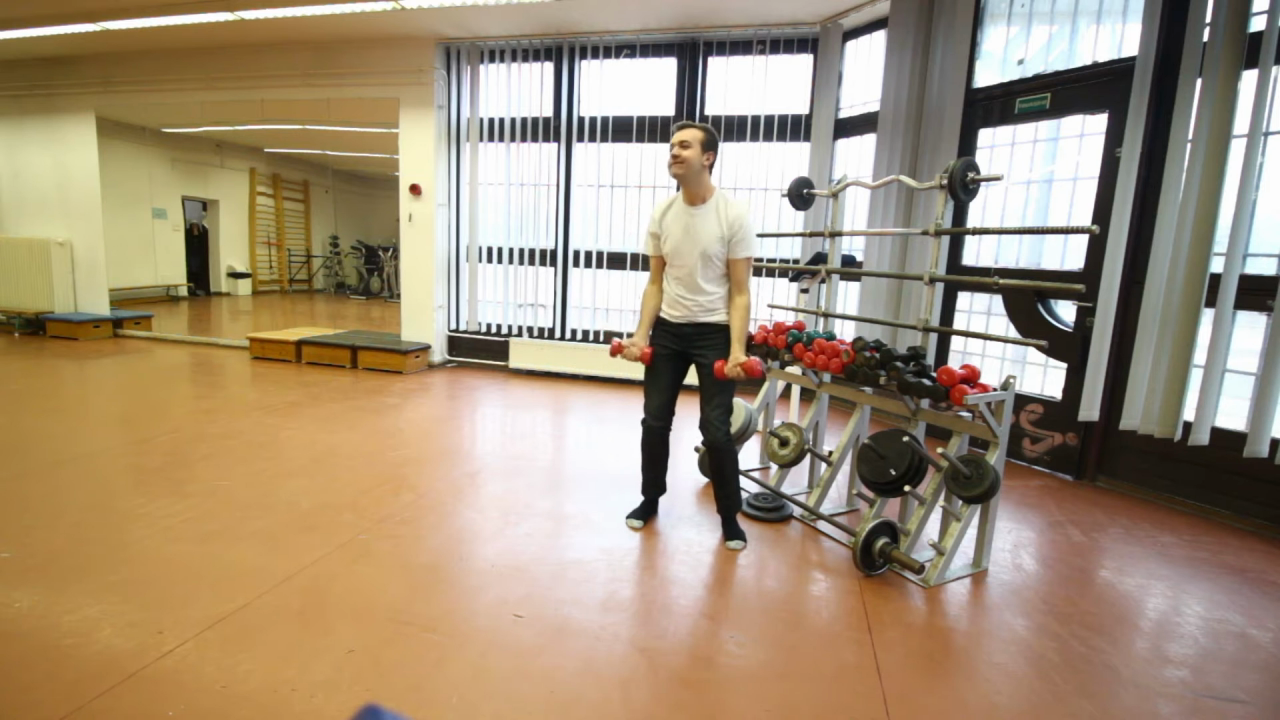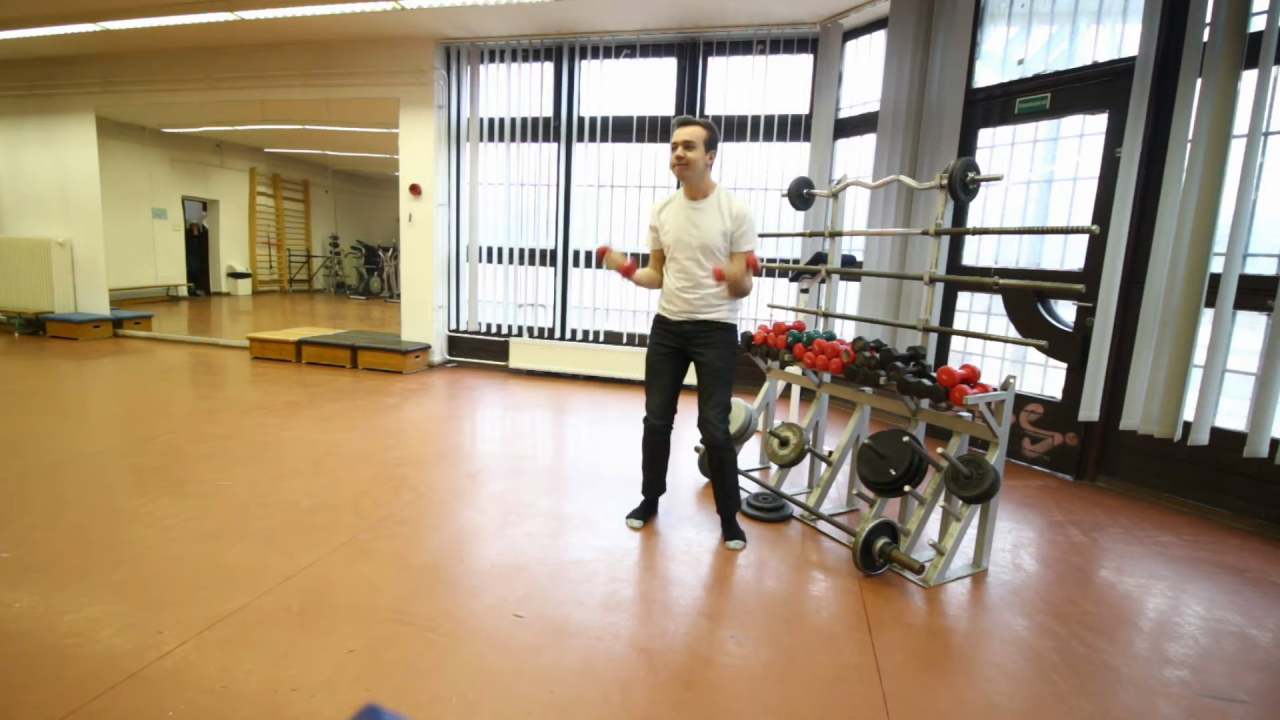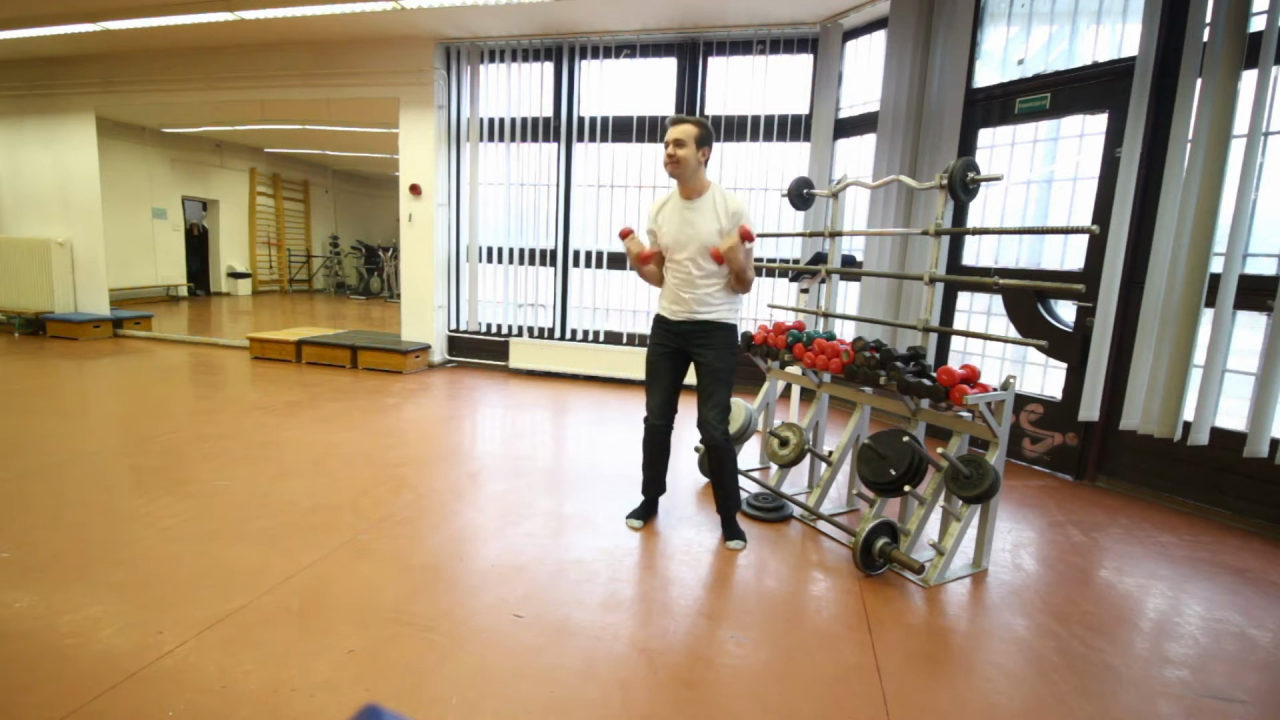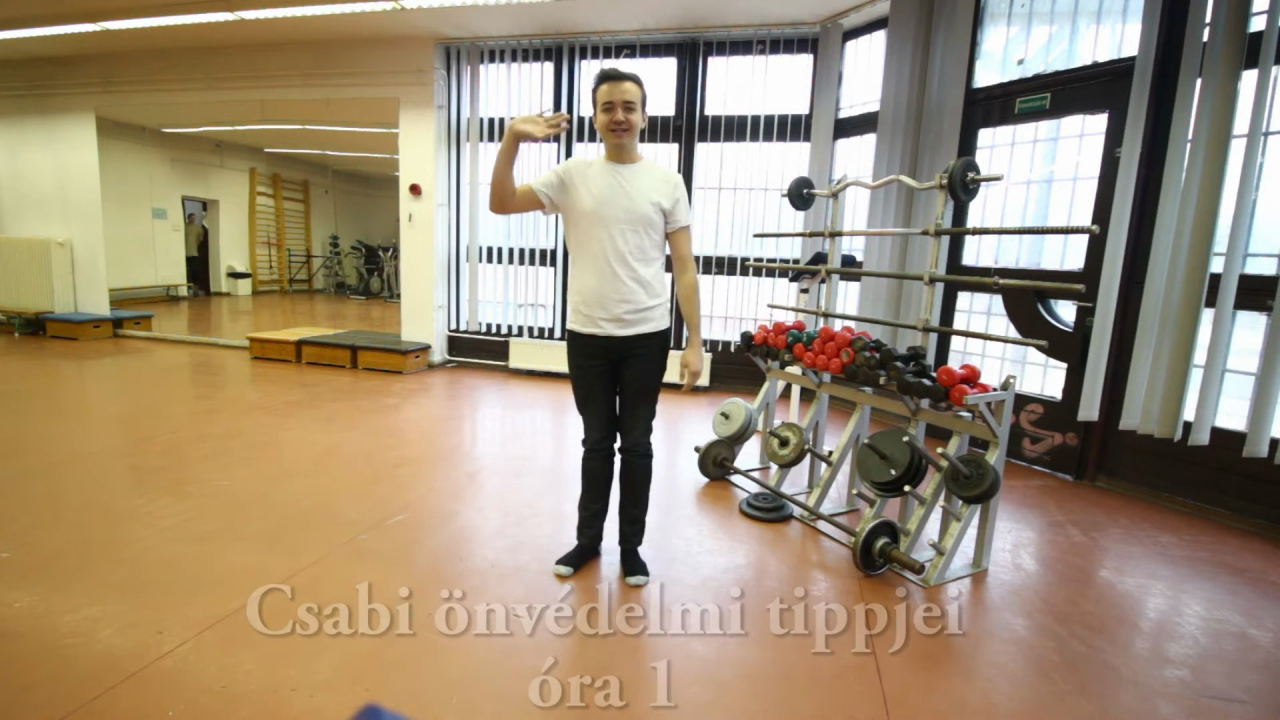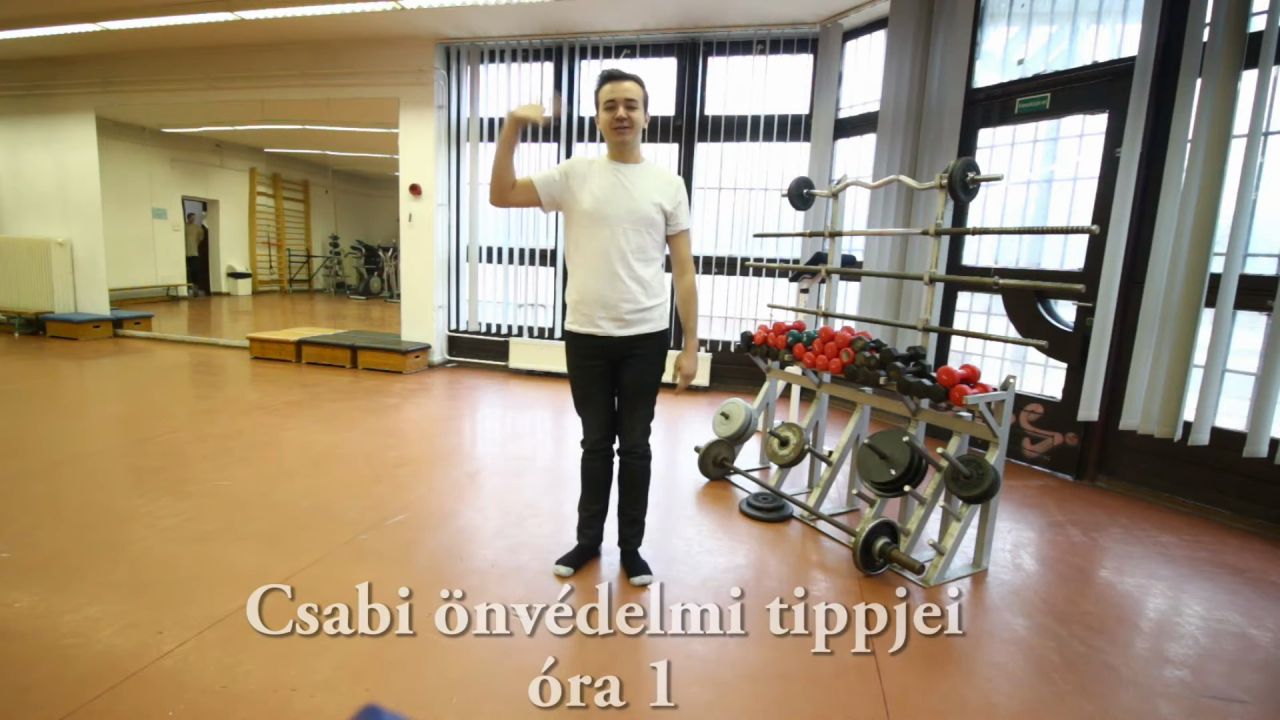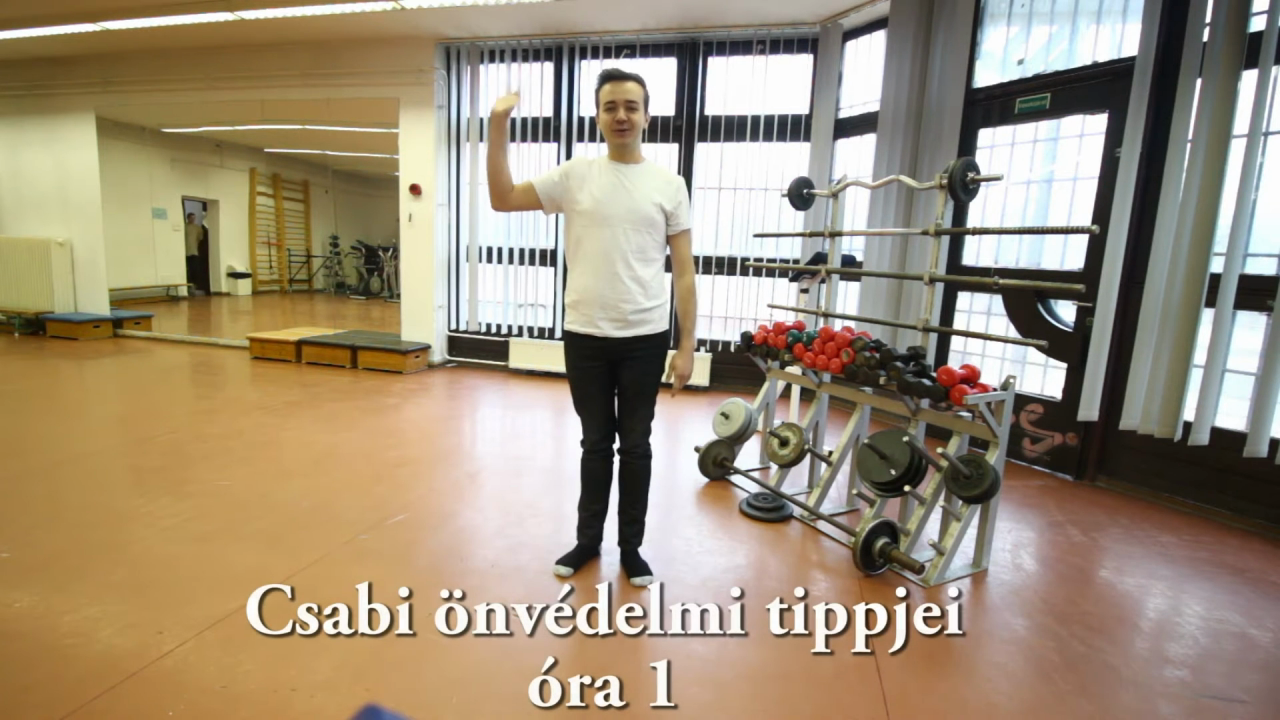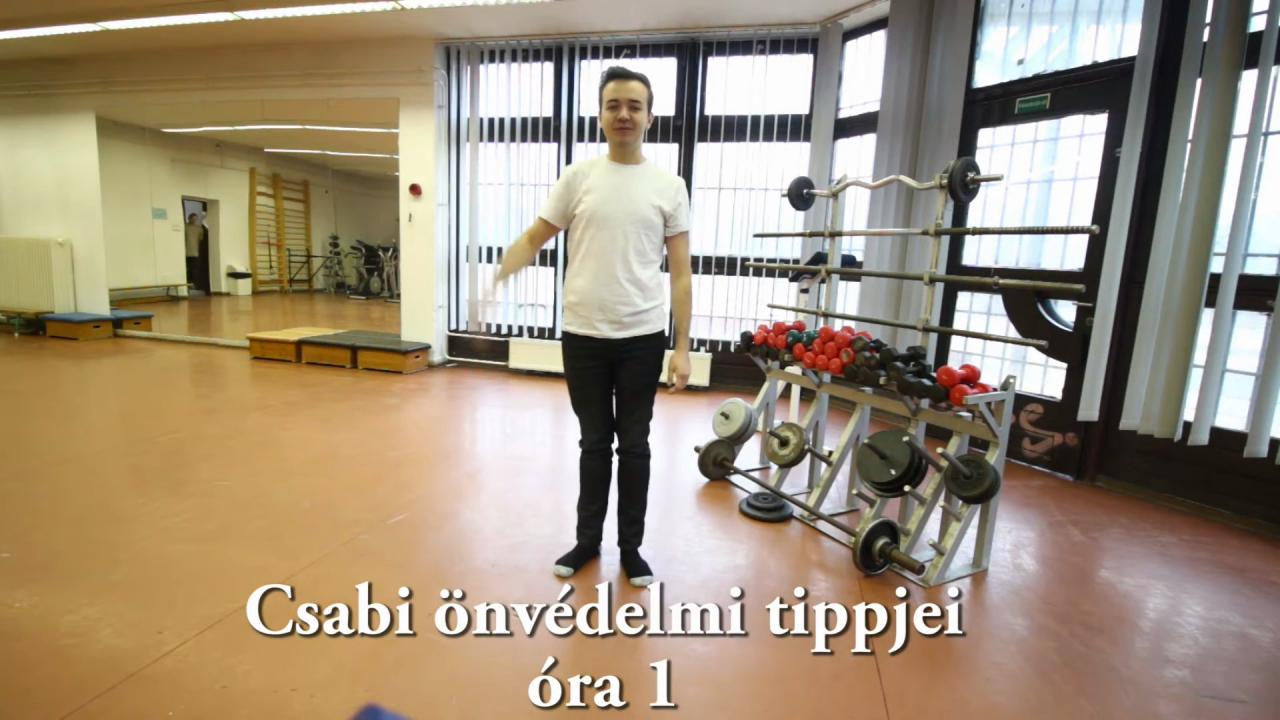
dt=0.3s
person 1, frame 1
left shoulder: (733, 215)
right shoulder: (661, 214)
left elbow: (740, 291)
right elbow: (656, 282)
left wrist: (737, 350)
right wrist: (640, 336)
left hip: (713, 331)
right hip: (669, 329)
left knee: (715, 428)
right knee: (655, 420)
left ankle: (730, 517)
right ankle: (651, 499)
person 1, frame 2
left shoulder: (734, 211)
right shoulder: (662, 211)
left elbow: (742, 288)
right elbow: (658, 275)
left wrist: (738, 278)
right wrist: (629, 270)
left hip: (715, 330)
right hip: (667, 326)
left knee: (713, 426)
right knee: (656, 419)
left ankle: (729, 516)
right ankle: (650, 498)
person 1, frame 3
left shoulder: (731, 207)
right shoulder: (659, 209)
left elbow: (743, 286)
right elbow: (659, 277)
left wrist: (738, 262)
right wrist: (638, 263)
left hip: (715, 330)
right hip: (668, 326)
left knee: (713, 427)
right knee: (657, 420)
left ankle: (729, 516)
right ankle: (651, 498)
person 1, frame 4
left shoulder: (666, 182)
right shoulder: (573, 175)
left elbow: (684, 266)
right elbow: (501, 201)
left wrist: (694, 341)
right wrist: (514, 138)
left hip: (646, 336)
right hip: (588, 335)
left knee: (636, 444)
right knee: (596, 441)
left ankle: (630, 547)
right ankle: (588, 540)
person 1, frame 5
left shoulder: (668, 184)
right shoulder: (573, 174)
left elbow: (683, 270)
right elbow: (500, 196)
left wrist: (690, 344)
right wrist: (513, 127)
left hip: (645, 336)
right hip: (586, 335)
left knee: (634, 444)
right knee: (595, 441)
left ankle: (630, 546)
right ankle: (588, 539)
person 1, frame 6
left shoulder: (668, 184)
right shoulder: (575, 174)
left elbow: (682, 270)
right elbow: (503, 198)
left wrist: (686, 345)
right wrist: (497, 132)
left hip: (644, 338)
right hip: (585, 334)
left knee: (635, 445)
right knee: (595, 443)
left ankle: (631, 547)
right ankle: (588, 540)
person 1, frame 7
left shoulder: (668, 185)
right shoulder: (578, 177)
left elbow: (679, 270)
right elbow: (534, 237)
left wrist: (682, 346)
right wrist: (498, 279)
left hip: (641, 338)
right hip: (583, 336)
left knee: (634, 445)
right knee: (593, 443)
left ankle: (631, 546)
right ankle: (587, 540)
